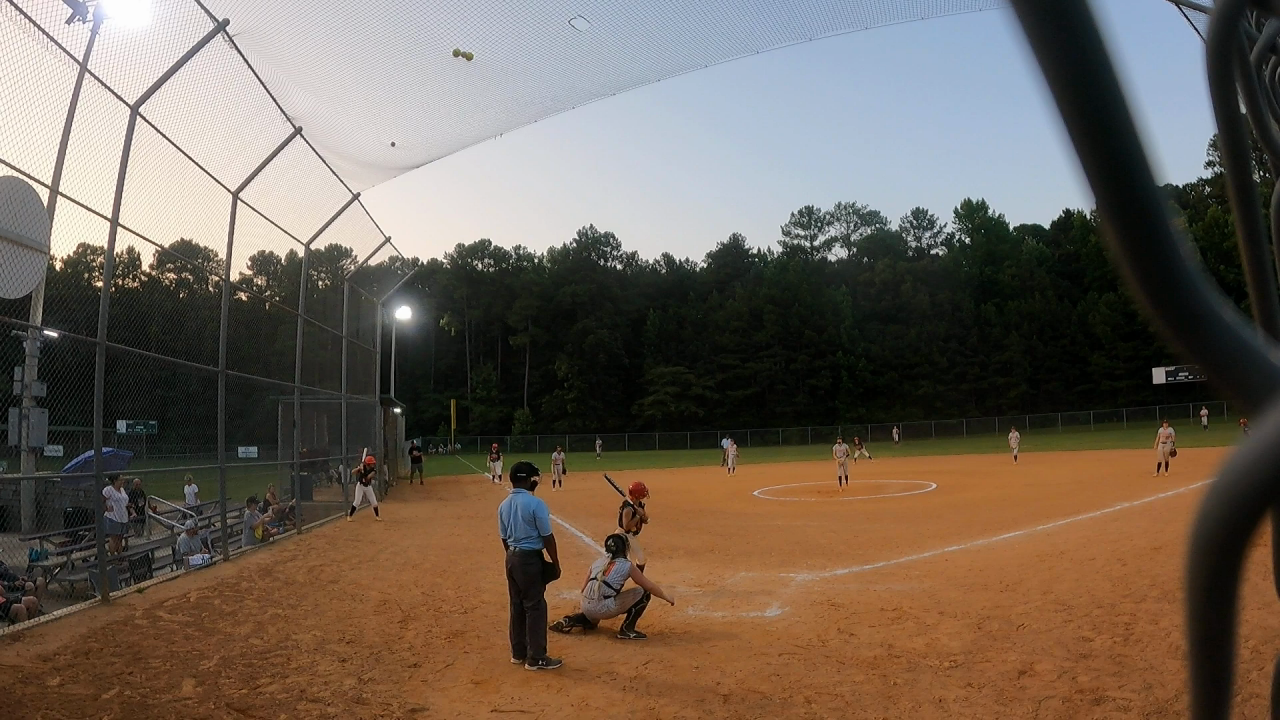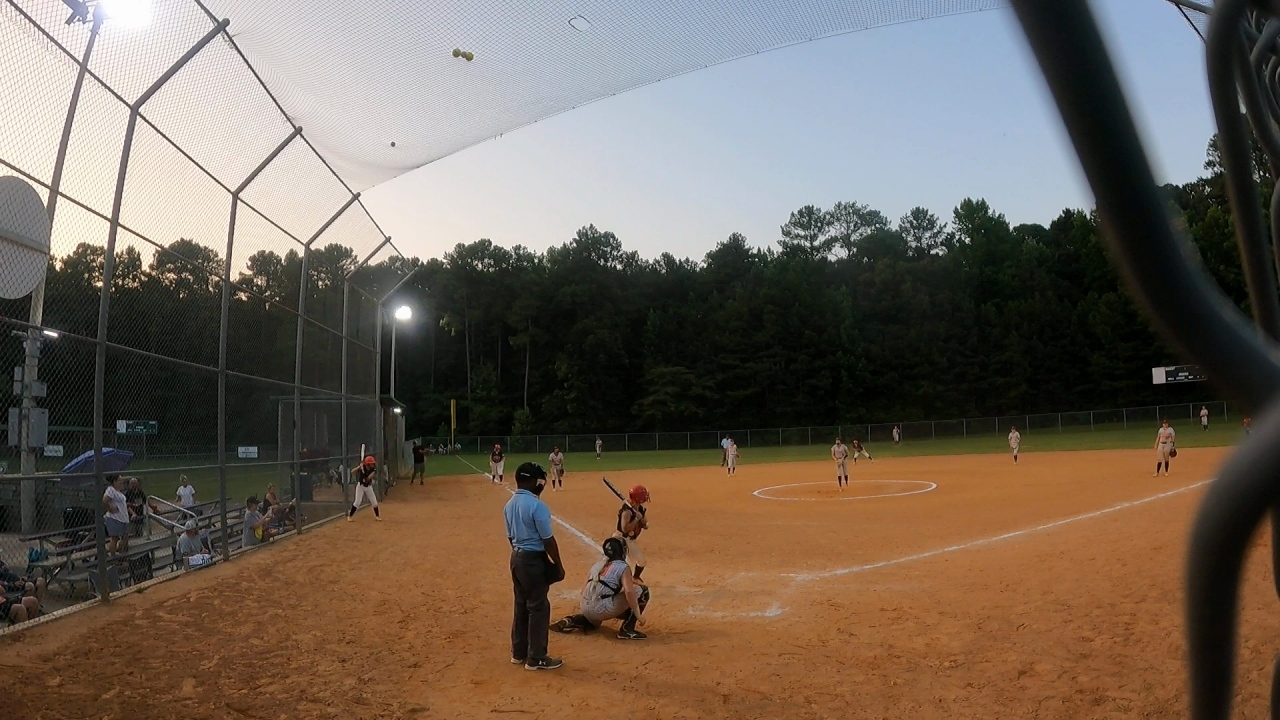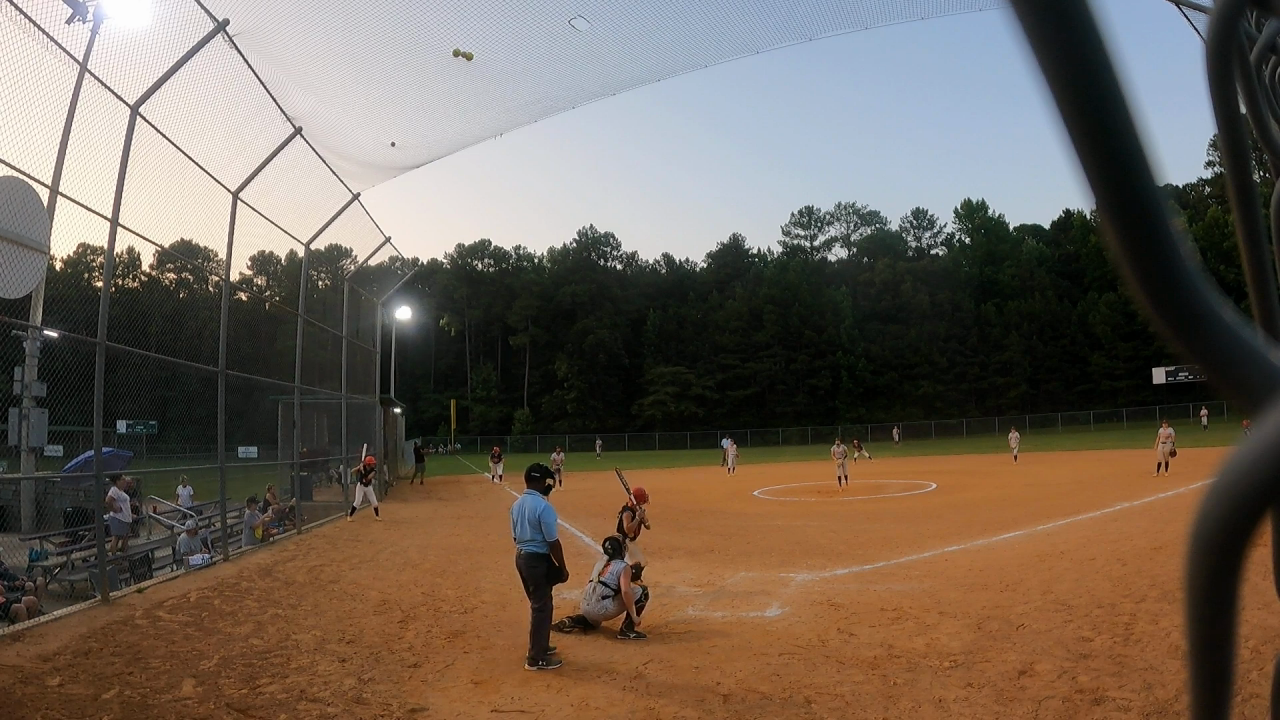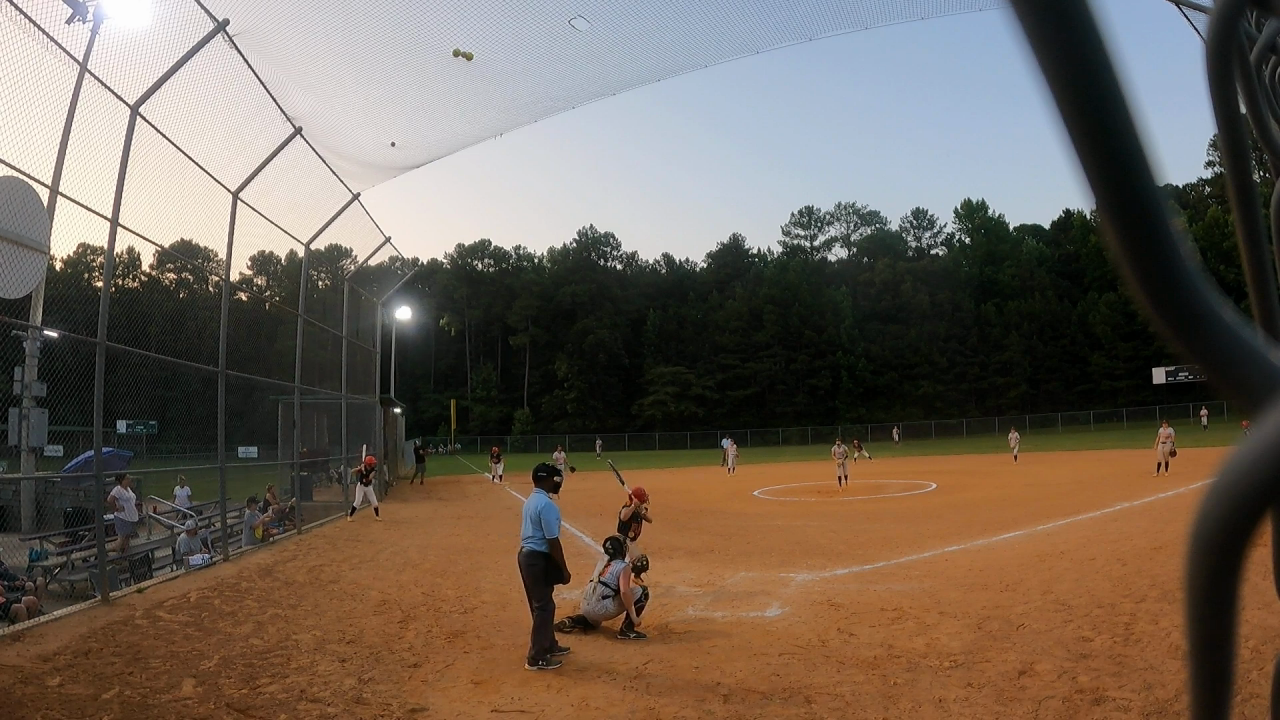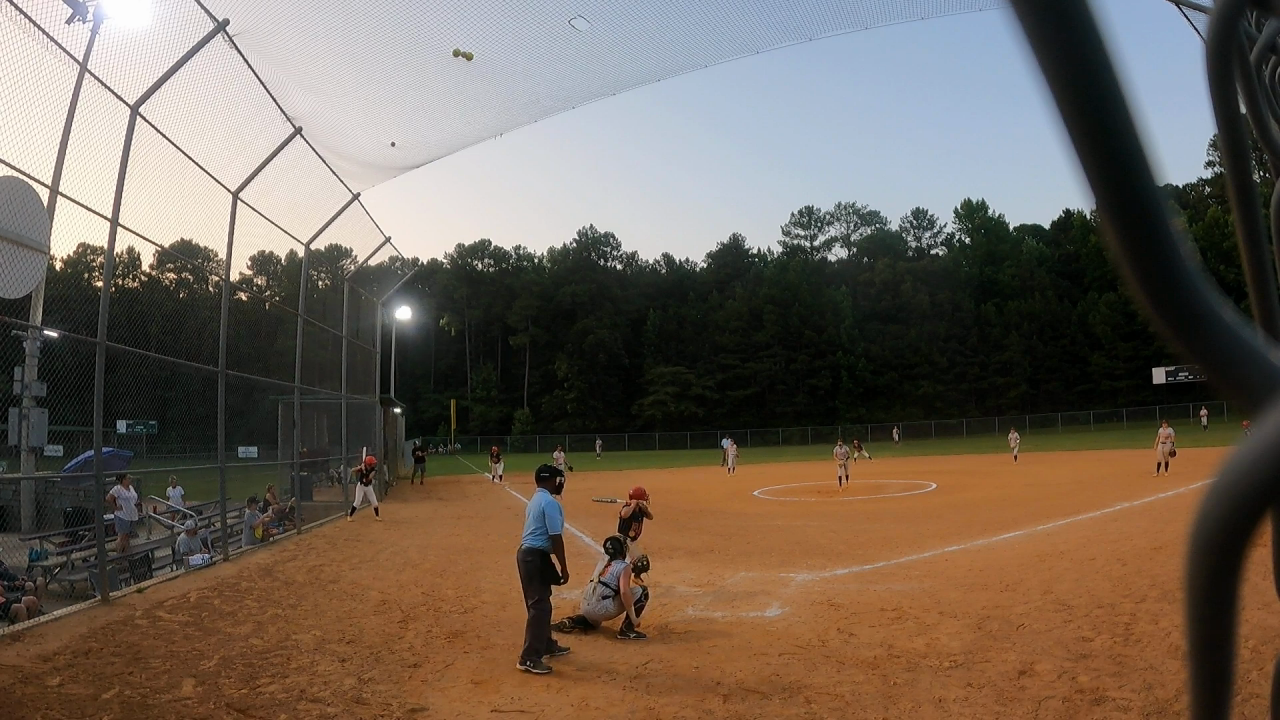
dt=0.4s
person 1, frame 1
left shoulder: (503, 506)
right shoulder: (535, 504)
left elbow: (504, 538)
right elbow: (547, 537)
right wrist: (555, 563)
left hip: (511, 558)
right hip: (530, 559)
left knee: (517, 606)
right knee: (536, 607)
left ankle: (519, 652)
right ankle: (536, 658)
person 1, frame 2
left shoulder: (509, 505)
right shoulder: (536, 505)
right elbow: (548, 540)
right wrist: (558, 565)
left hip: (516, 557)
right hip: (534, 560)
left knee: (521, 607)
right knee: (538, 608)
left ankle: (519, 652)
right ankle: (536, 658)
person 1, frame 3
left shoulder: (517, 504)
right shoulder: (543, 507)
right elbow: (553, 542)
right wrist: (563, 568)
left hip: (521, 557)
right hip: (538, 560)
left knee: (540, 604)
right knee: (542, 607)
left ankle: (540, 646)
right ankle: (536, 658)
person 1, frame 4
left shoulder: (530, 501)
right shoulder: (547, 504)
right elbow: (552, 541)
right wrist: (564, 569)
left hip: (526, 555)
right hip: (538, 559)
left knee: (540, 604)
right knee: (543, 607)
left ankle: (548, 646)
right ankle: (536, 658)
person 1, frame 5
left shoulder: (535, 500)
right shoulder: (550, 502)
right elbow: (555, 537)
left wrist: (558, 565)
right wrist: (564, 566)
left hip: (527, 553)
right hip: (536, 557)
left knee: (541, 603)
right knee: (539, 606)
left ankle: (547, 646)
right ankle: (529, 657)
